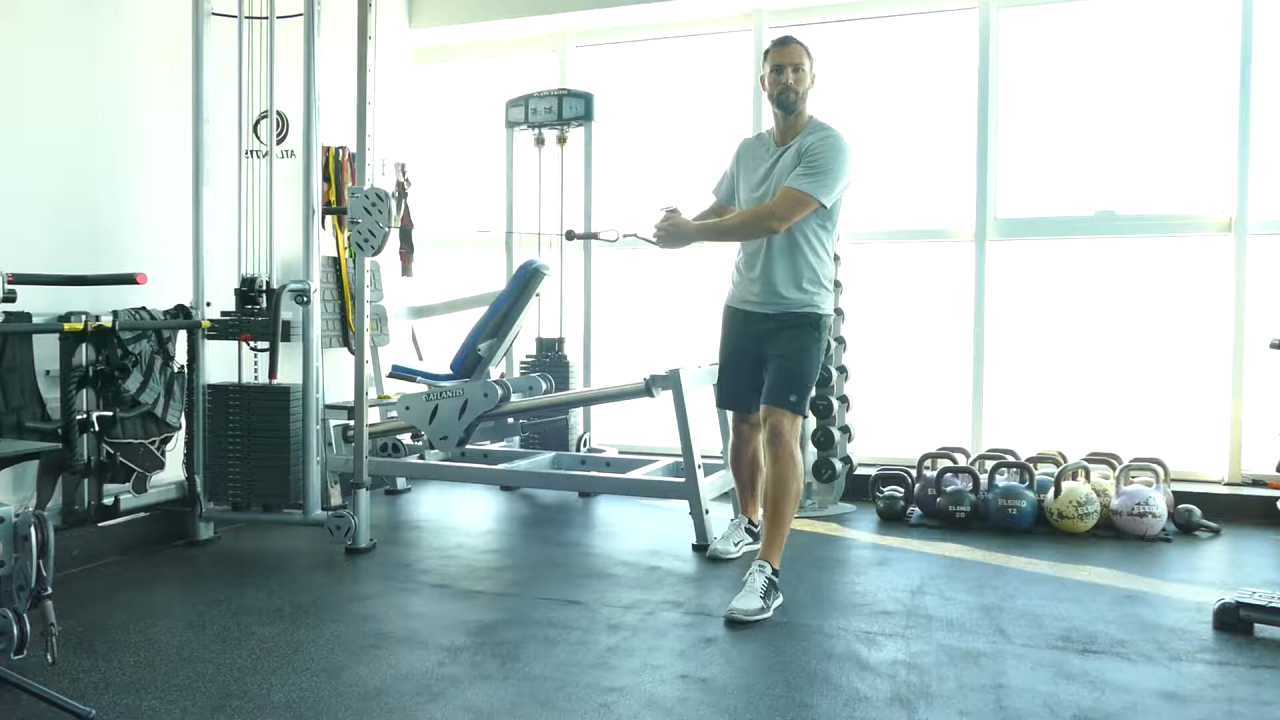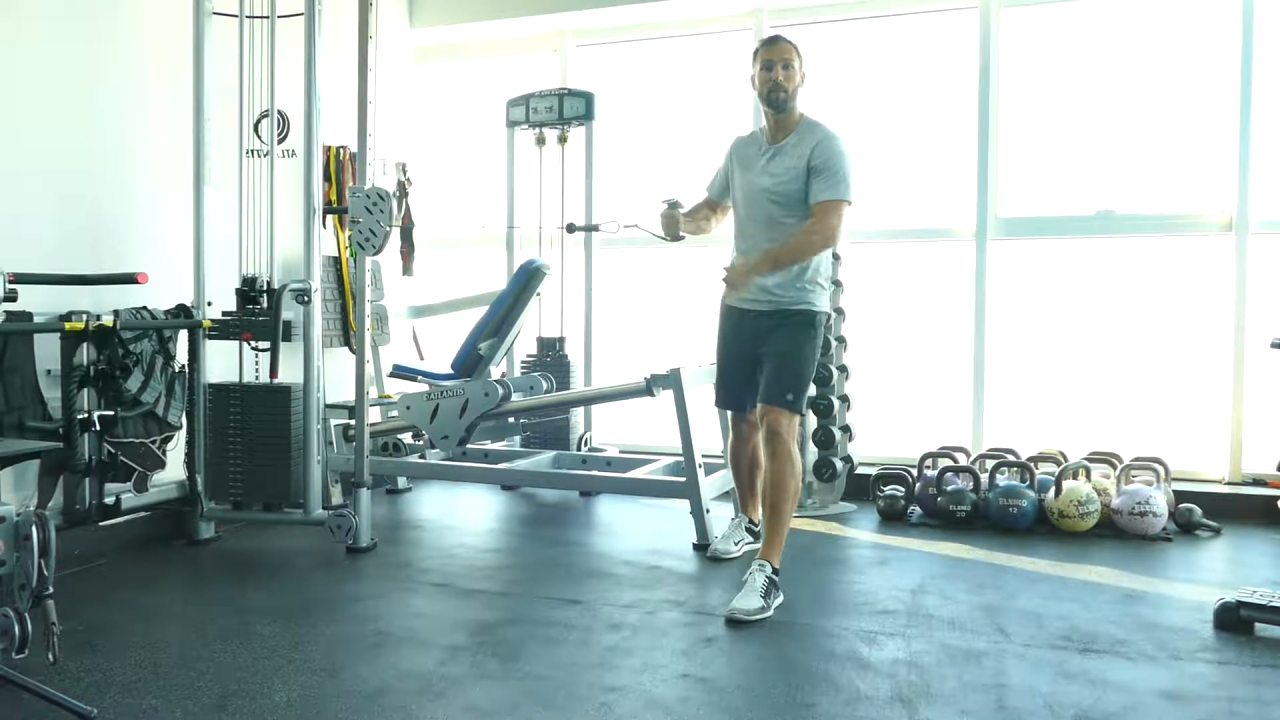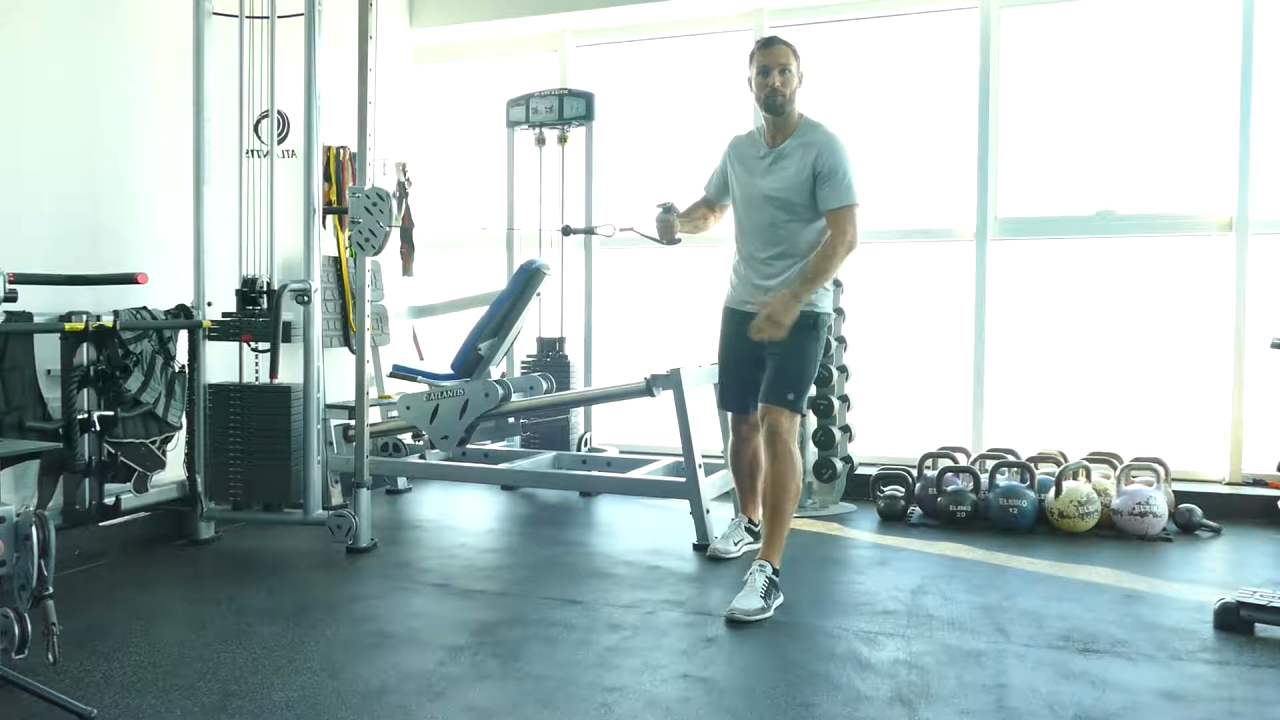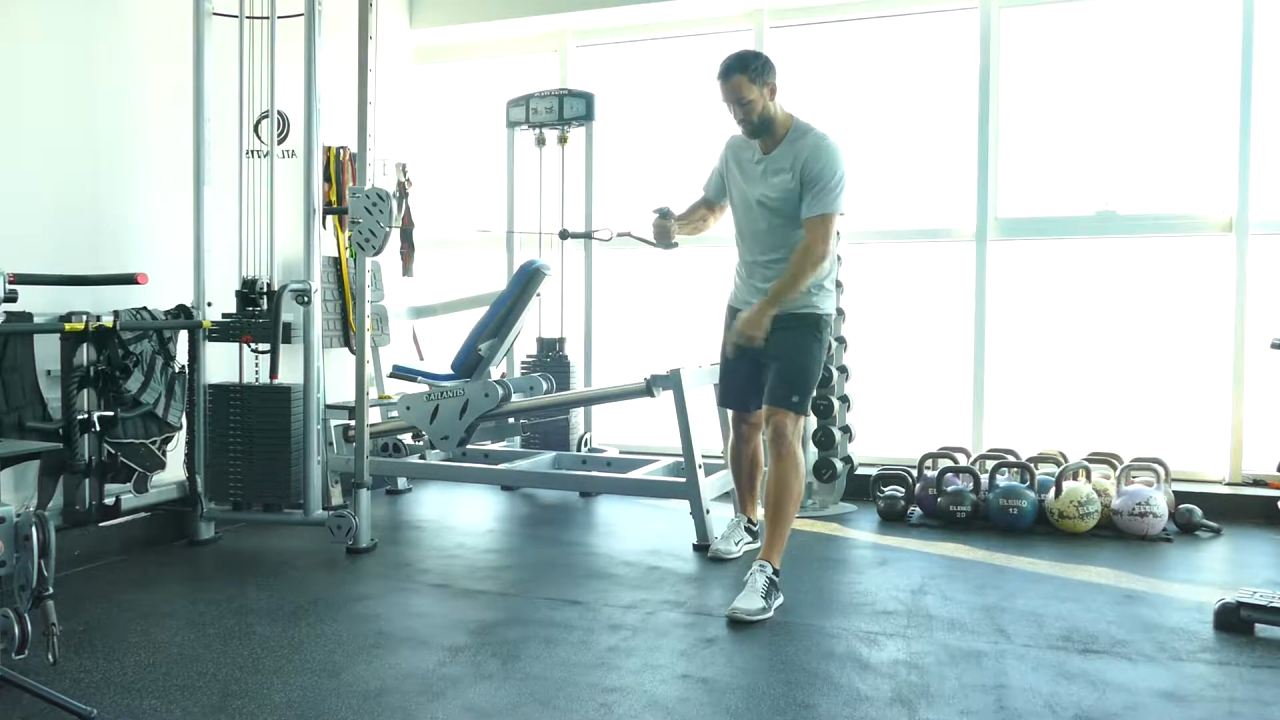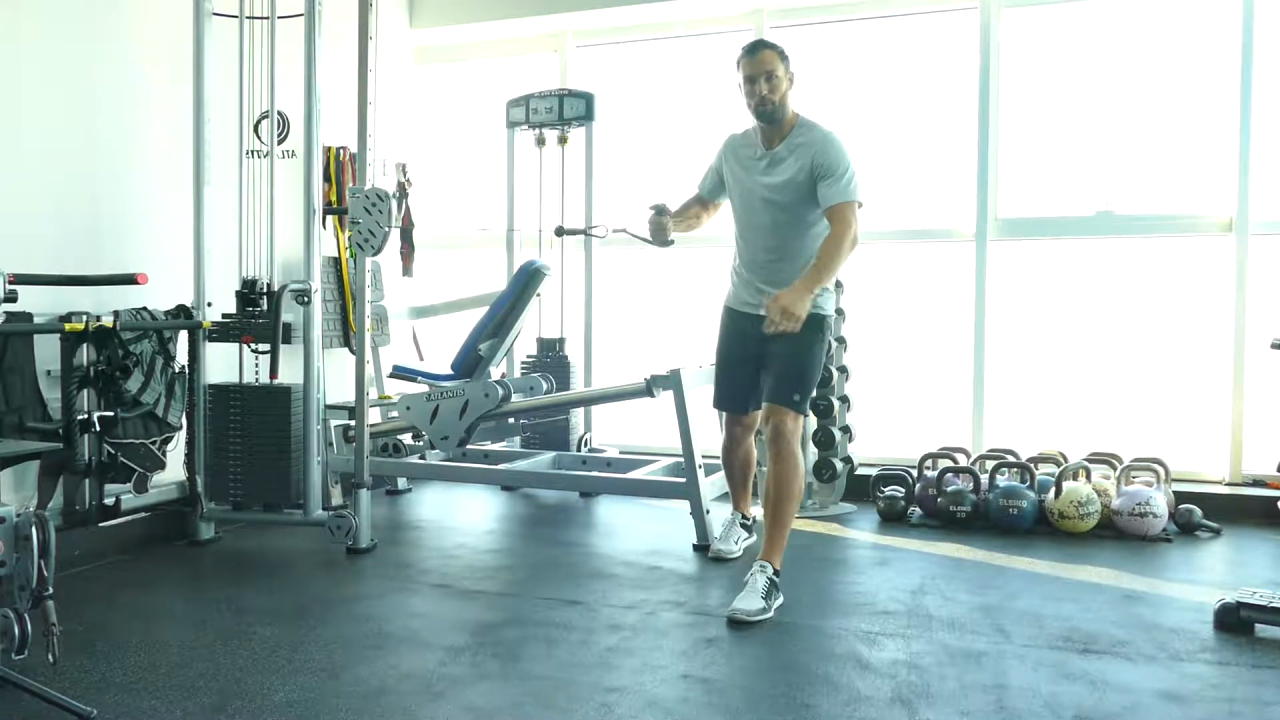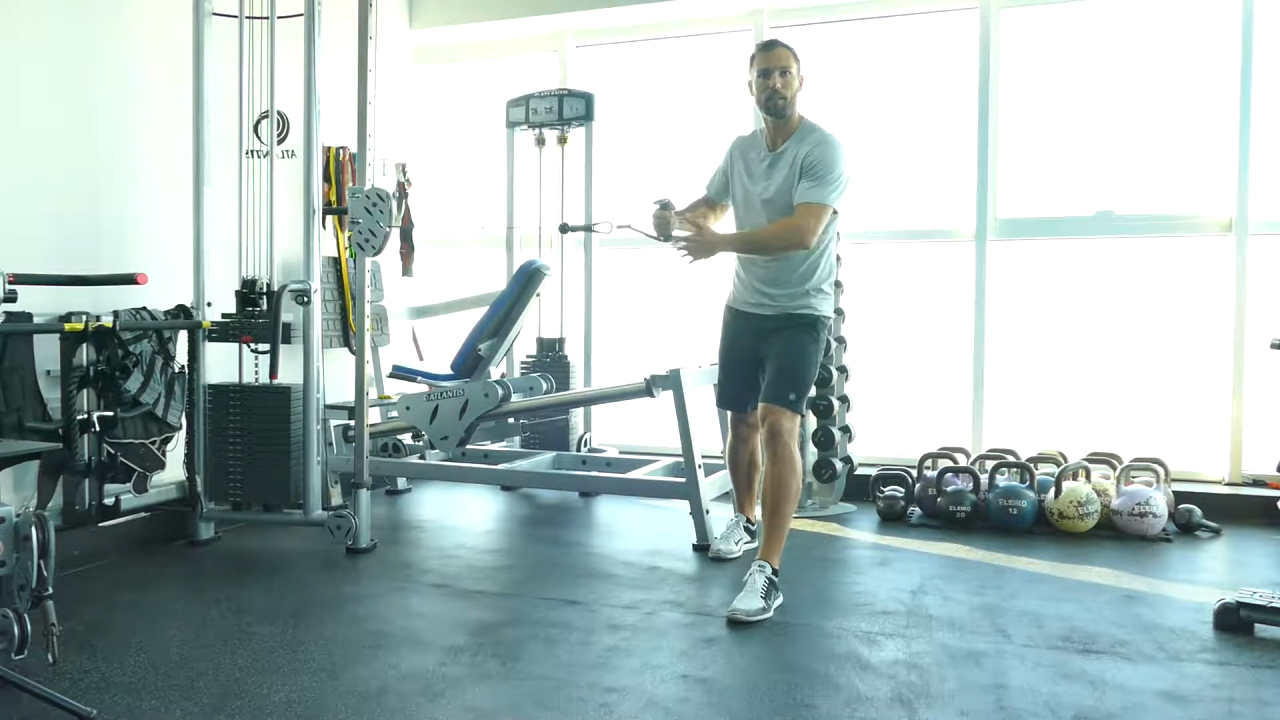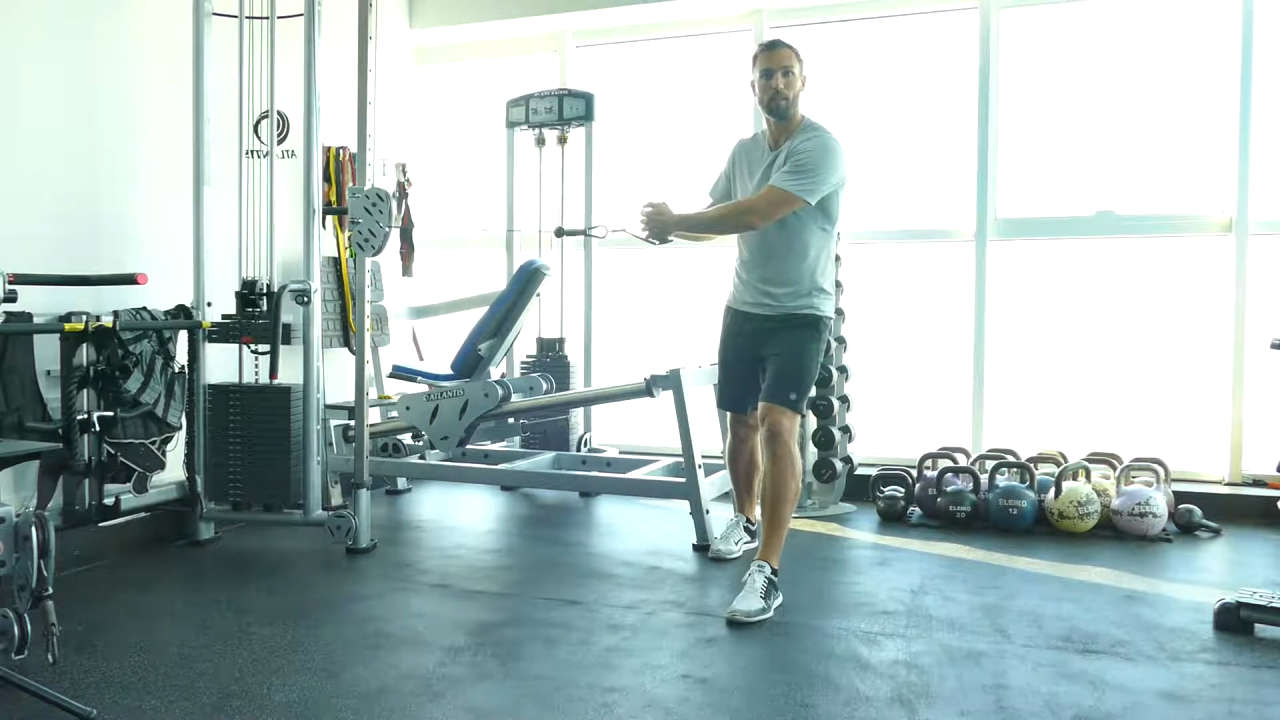
dt=0.7s
person 1, frame 1
left shoulder: (827, 146)
right shoulder: (748, 149)
left elbow: (774, 218)
right elbow: (720, 210)
left wrist: (691, 234)
right wrist: (683, 221)
left hip: (798, 312)
right hip: (744, 306)
left knee: (780, 426)
right knee: (743, 420)
left ankle: (768, 571)
right ankle: (749, 520)
person 1, frame 2
left shoulder: (822, 145)
right shoulder: (740, 149)
left elbow: (827, 230)
right elbow: (713, 209)
left wrist: (758, 264)
right wrist: (682, 219)
left hip: (792, 309)
right hip: (740, 306)
left knee: (777, 425)
right knee: (741, 420)
left ankle: (767, 571)
right ankle: (748, 520)
person 1, frame 3
left shoulder: (824, 148)
right shoulder: (738, 148)
left elbow: (844, 236)
right elbow: (711, 207)
left wrist: (792, 300)
right wrist: (678, 221)
left hip: (799, 313)
right hip: (742, 307)
left knee: (778, 425)
right knee: (743, 422)
left ankle: (767, 572)
right ankle: (748, 521)
person 1, frame 4
left shoulder: (817, 152)
right shoulder: (735, 149)
left elbow: (815, 247)
right elbow: (710, 207)
left wrist: (766, 309)
right wrist: (675, 224)
left hip: (800, 313)
right hip: (747, 308)
left knee: (782, 428)
right knee: (744, 421)
left ankle: (767, 572)
right ankle: (746, 520)
person 1, frame 5
left shoulder: (821, 148)
right shoulder: (733, 148)
left elbow: (845, 230)
right elbow: (704, 204)
left wrist: (802, 292)
right wrist: (670, 221)
left hip: (800, 313)
right hip: (742, 308)
left knee: (781, 428)
right knee: (738, 422)
left ankle: (768, 573)
right ankle: (741, 517)
person 1, frame 6
left shoulder: (821, 149)
right shoulder: (740, 149)
left elbow: (801, 233)
right elbow: (711, 204)
left wrist: (717, 242)
right wrist: (679, 219)
left hip: (798, 314)
right hip: (744, 307)
left knee: (778, 426)
right knee: (741, 421)
left ankle: (767, 572)
right ankle: (744, 519)
person 1, frame 7
left shoulder: (820, 148)
right shoulder: (744, 151)
left elbow: (754, 214)
right elbow: (718, 215)
left wrist: (674, 221)
right wrist: (672, 226)
left hip: (800, 314)
right hip: (744, 308)
left knee: (778, 425)
right knee: (742, 421)
left ankle: (767, 572)
right ankle: (745, 520)
